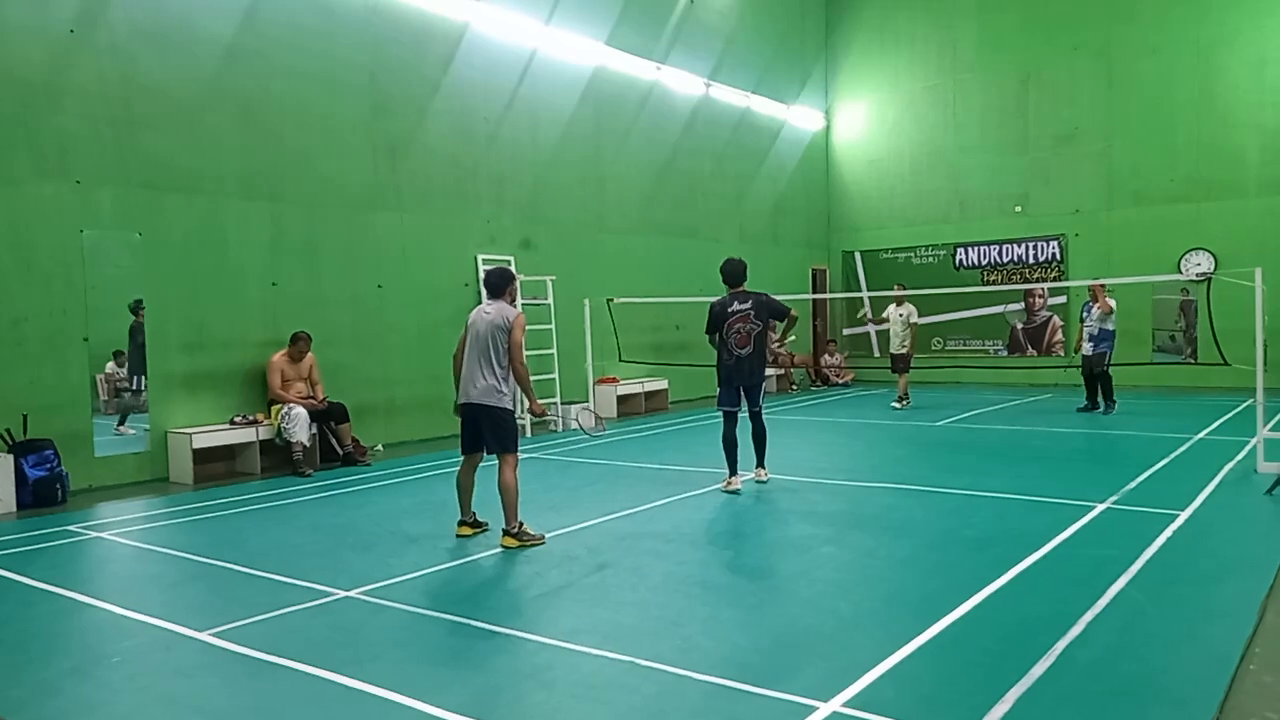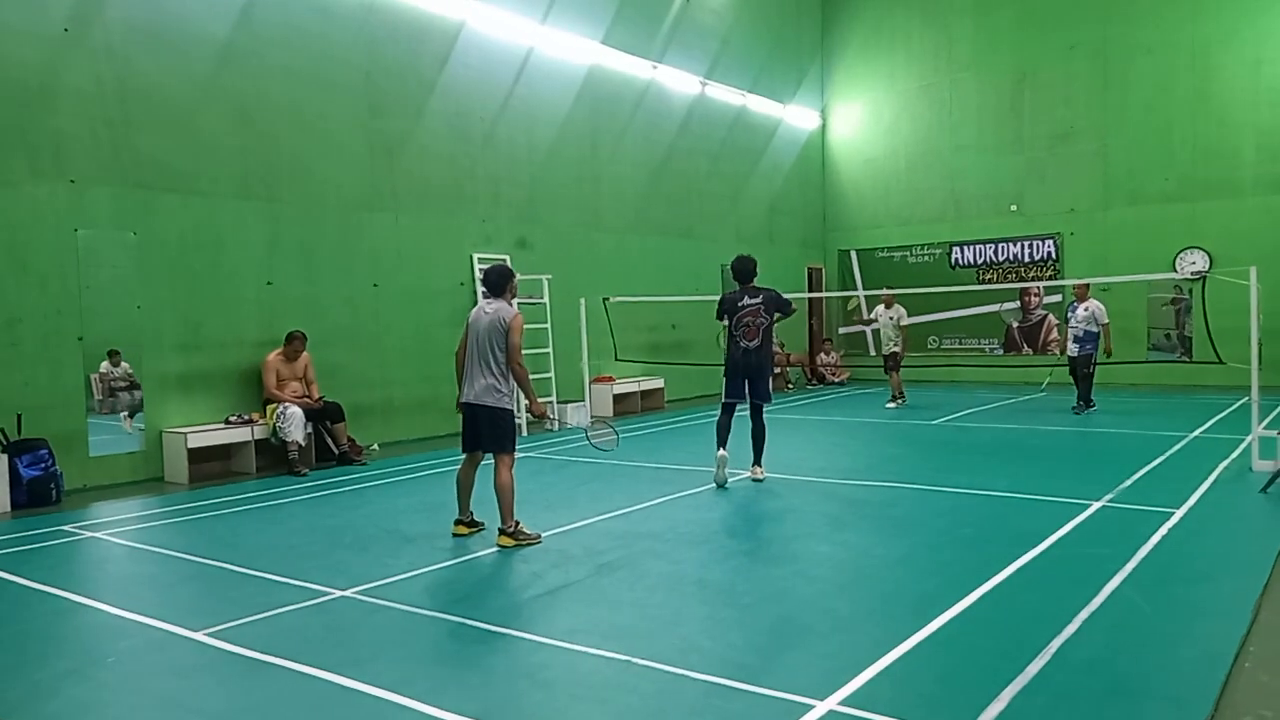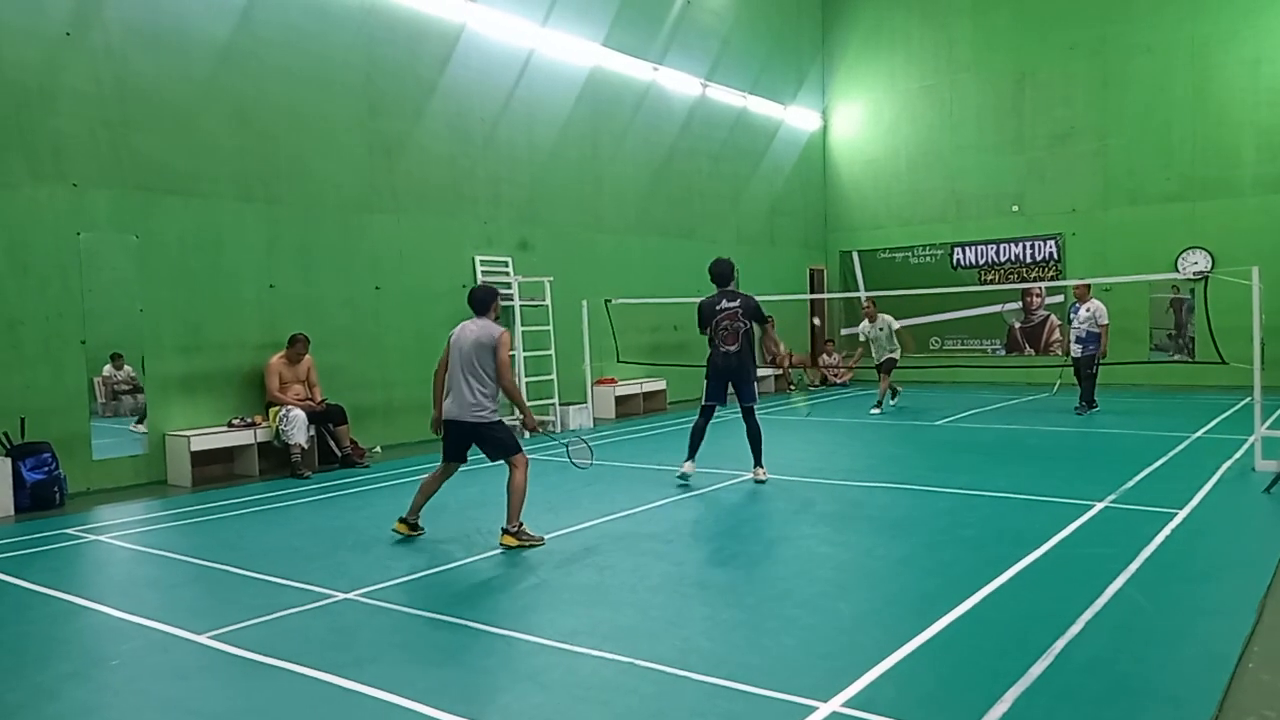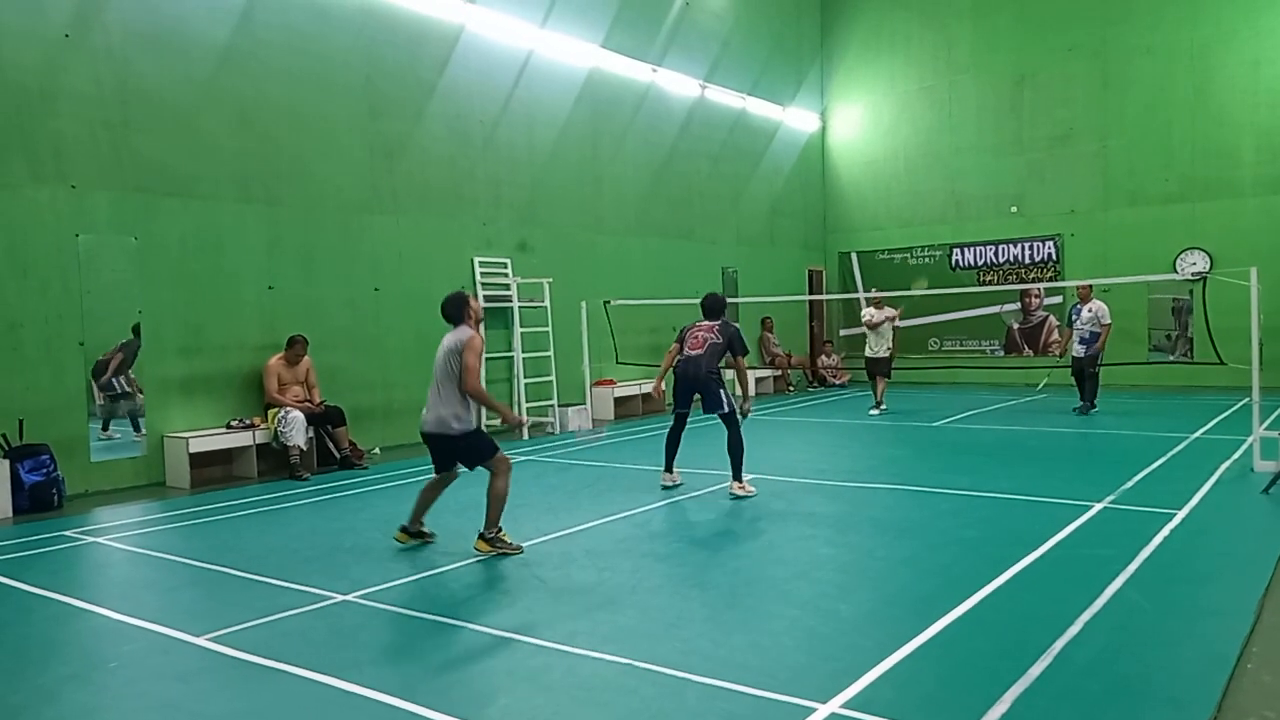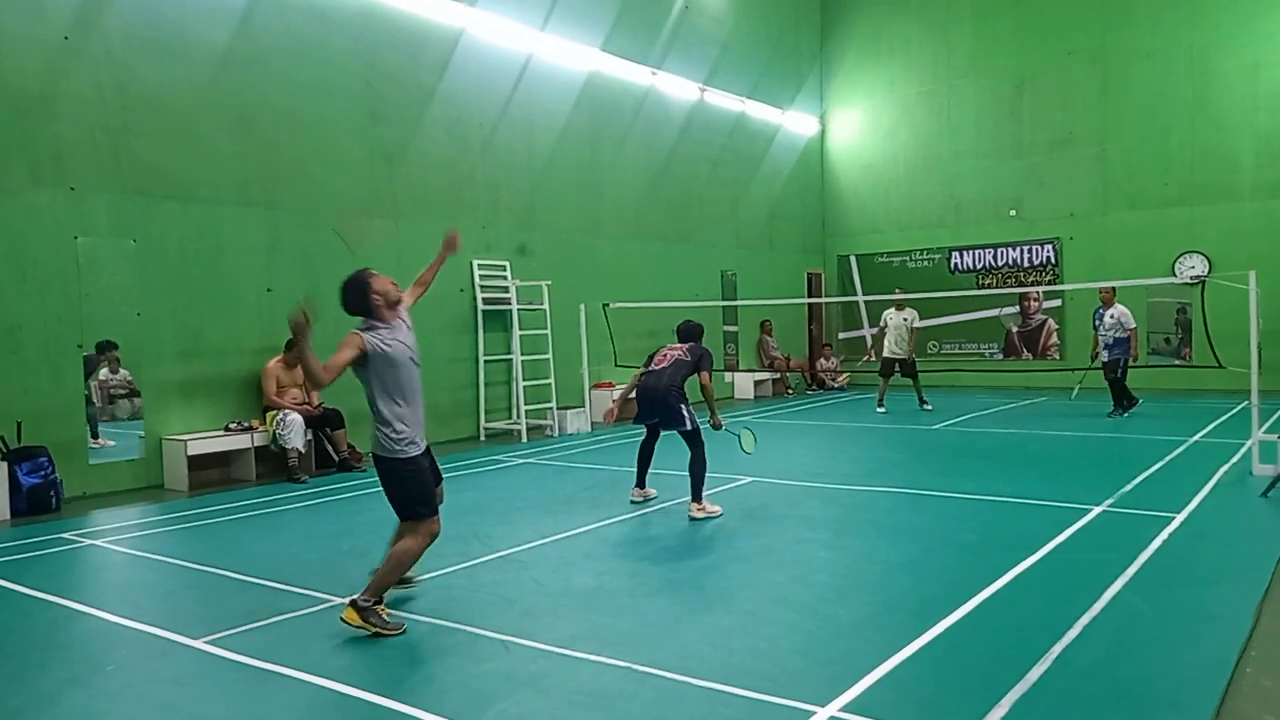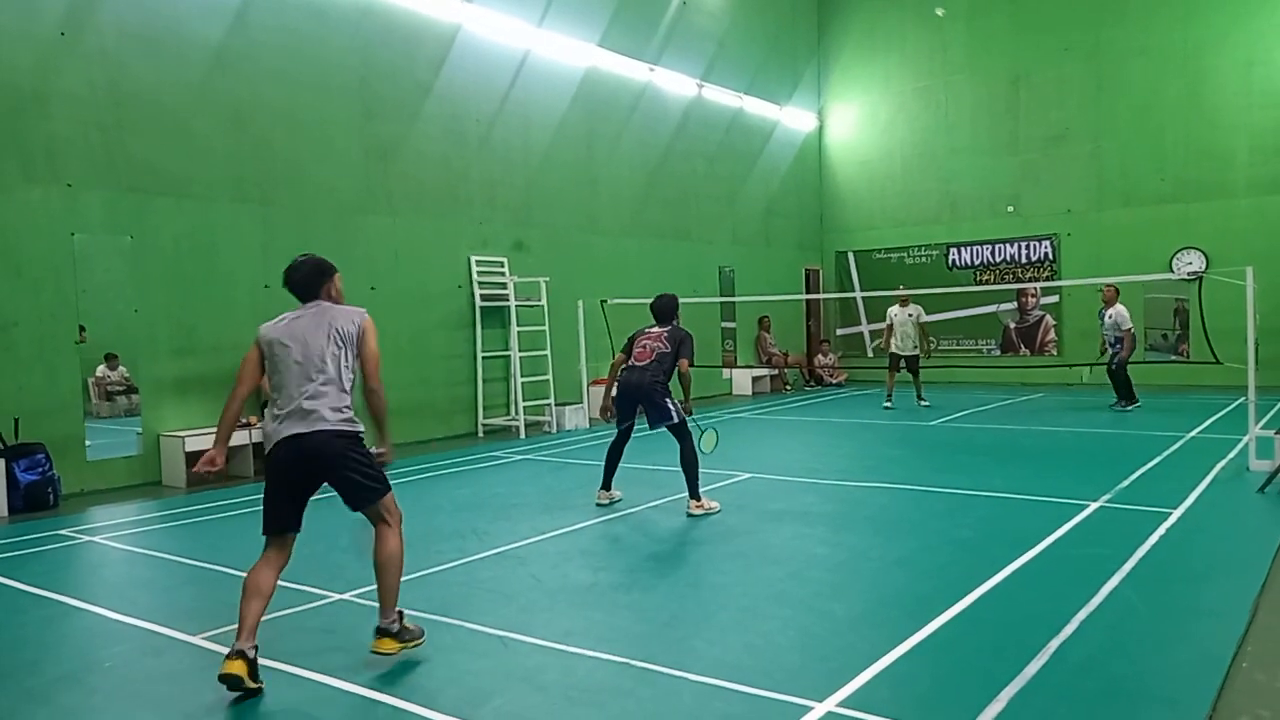
dt=0.7s
person 1, frame 1
left shoulder: (475, 314)
right shoulder: (514, 316)
left elbow: (458, 356)
right elbow: (517, 363)
left wrist: (459, 393)
right wrist: (532, 400)
left hip: (469, 399)
right hip: (495, 400)
left knee: (470, 459)
right knee: (508, 462)
left ankle: (466, 520)
right ankle: (512, 530)
person 1, frame 2
left shoulder: (476, 312)
right shoulder: (512, 316)
left elbow: (460, 354)
right elbow: (516, 364)
left wrist: (461, 391)
right wrist: (533, 401)
left hip: (471, 398)
right hip: (496, 401)
left knee: (471, 459)
right knee: (504, 462)
left ankle: (464, 520)
right ankle: (508, 530)
person 1, frame 3
left shoulder: (458, 330)
right shoulder: (499, 334)
left elbow: (440, 372)
right elbow: (506, 380)
left wrist: (438, 411)
right wrist: (526, 414)
left hip: (453, 414)
right hip: (483, 415)
left knee: (447, 468)
right knee: (518, 463)
left ankle: (409, 520)
right ankle: (512, 530)
person 1, frame 4
left shoulder: (451, 338)
right shoulder: (472, 338)
right elbow: (470, 388)
right wrist: (504, 414)
left hip: (432, 426)
right hip: (453, 427)
left knee: (447, 474)
right knee: (501, 466)
left ankle: (411, 527)
right ankle: (491, 537)
person 1, frame 5
left shoulder: (399, 317)
right shoulder: (362, 340)
left elbow: (418, 286)
right elbow: (320, 378)
left wrist: (444, 254)
right wrist: (302, 339)
left hip: (414, 444)
right hip: (399, 450)
left knee: (432, 496)
right knee: (425, 529)
left ankle: (393, 573)
right ankle: (365, 605)
person 1, frame 6
left shoulder: (269, 330)
right shoulder: (357, 319)
left elbow: (240, 391)
right elbow: (372, 387)
left wrist: (219, 447)
right wrist: (384, 439)
left hip: (284, 445)
right hip: (335, 437)
left knee: (274, 553)
right knee: (388, 518)
left ankle: (241, 656)
right ankle: (390, 627)
person 2, frame 1
left shoulder: (717, 306)
right shoulder: (762, 301)
left elbow: (712, 339)
right elbow: (793, 316)
right wrist: (782, 337)
left hip: (728, 371)
right hip: (755, 370)
left knee: (729, 423)
right knee: (756, 418)
left ankle: (733, 477)
right ankle: (761, 469)
person 2, frame 2
left shoulder: (728, 299)
right shoulder: (769, 296)
left elbow: (719, 318)
right elbow: (791, 309)
left hip: (735, 364)
right hip: (761, 364)
left knee: (727, 411)
right knee: (757, 414)
left ankle: (721, 450)
right ankle: (757, 466)
person 2, frame 3
left shoulder: (706, 305)
right shoulder: (748, 302)
right elbow: (766, 328)
left hip: (717, 365)
right hip: (743, 367)
left knee: (705, 415)
right knee: (749, 417)
left ankle: (689, 461)
right ankle: (759, 468)
person 2, frame 4
left shoulder: (690, 327)
right shoulder: (730, 329)
left elbow: (672, 352)
right elbow: (740, 365)
left wrist: (659, 380)
right wrist: (746, 399)
left hip: (682, 373)
right hip: (707, 374)
left knee: (679, 422)
right knee: (733, 425)
left ankle: (668, 474)
right ankle: (737, 483)
person 2, frame 5
left shoulder: (663, 350)
right shoulder: (702, 352)
left elbow: (637, 378)
right elbow: (705, 382)
left wrist: (617, 403)
right wrist: (714, 414)
left hip: (645, 387)
right hip: (669, 391)
left knee: (652, 434)
right knee: (696, 445)
left ankle: (639, 489)
right ankle: (697, 504)
person 2, frame 6
left shoulder: (640, 333)
right shoulder: (681, 335)
left elbow: (616, 363)
right elbow: (683, 369)
left wrist: (606, 399)
right wrist: (687, 400)
left hip: (626, 384)
right hip: (652, 386)
left knee: (622, 436)
right knee: (685, 438)
left ankle: (605, 491)
right ankle: (696, 501)
